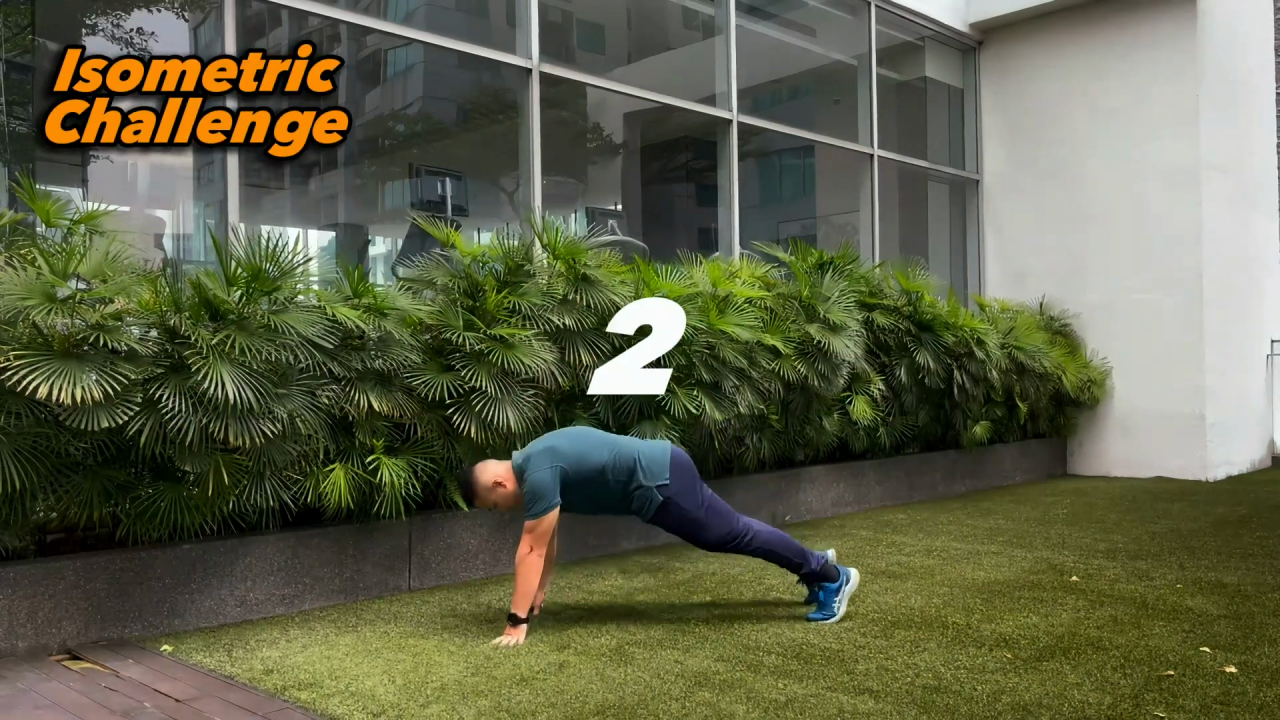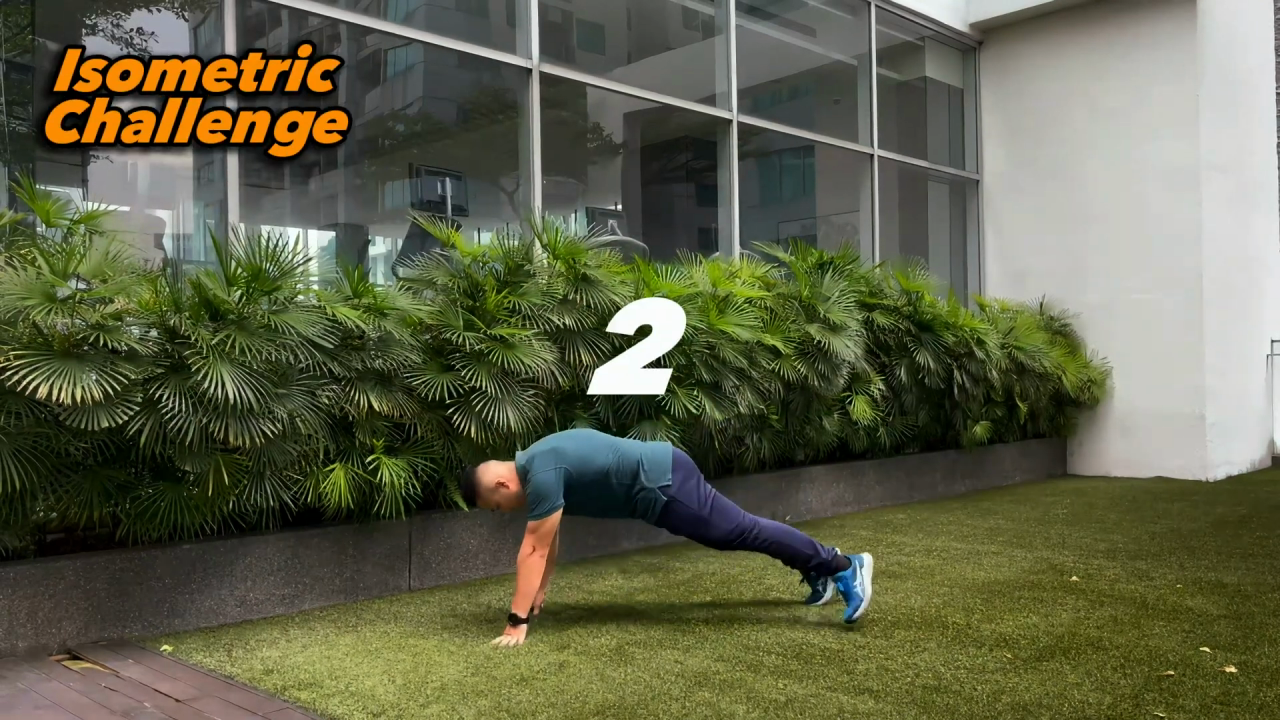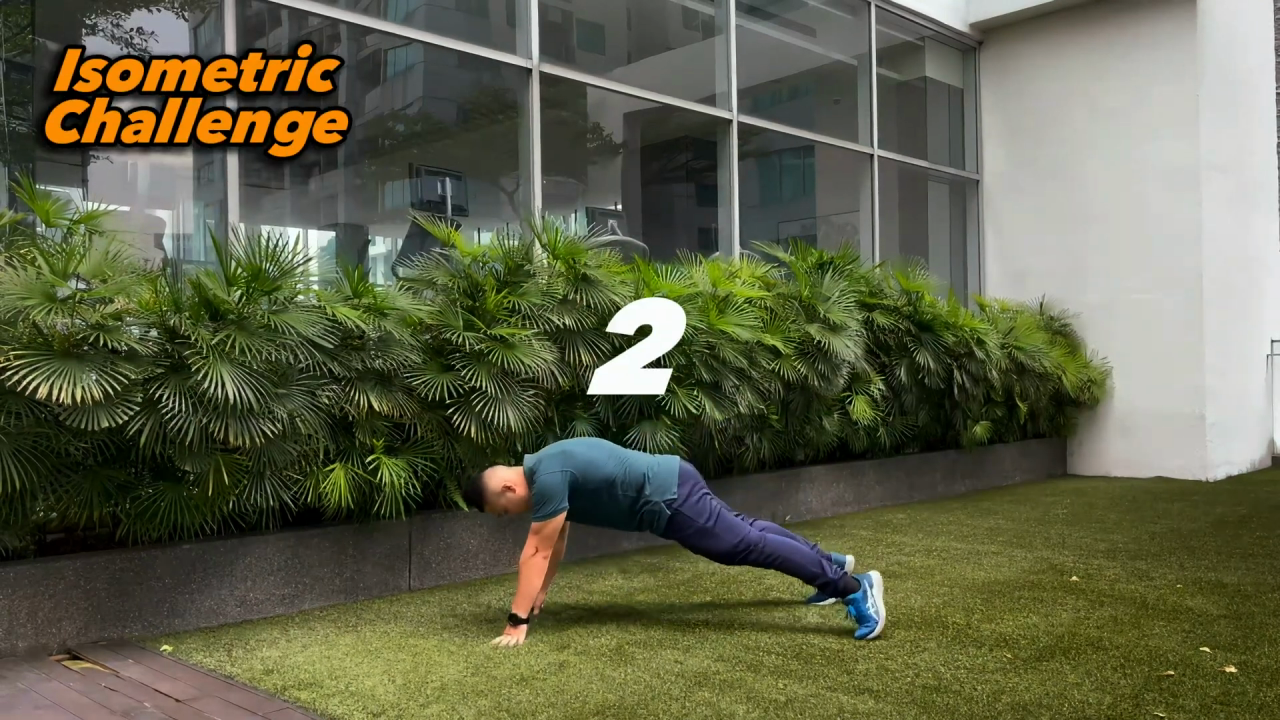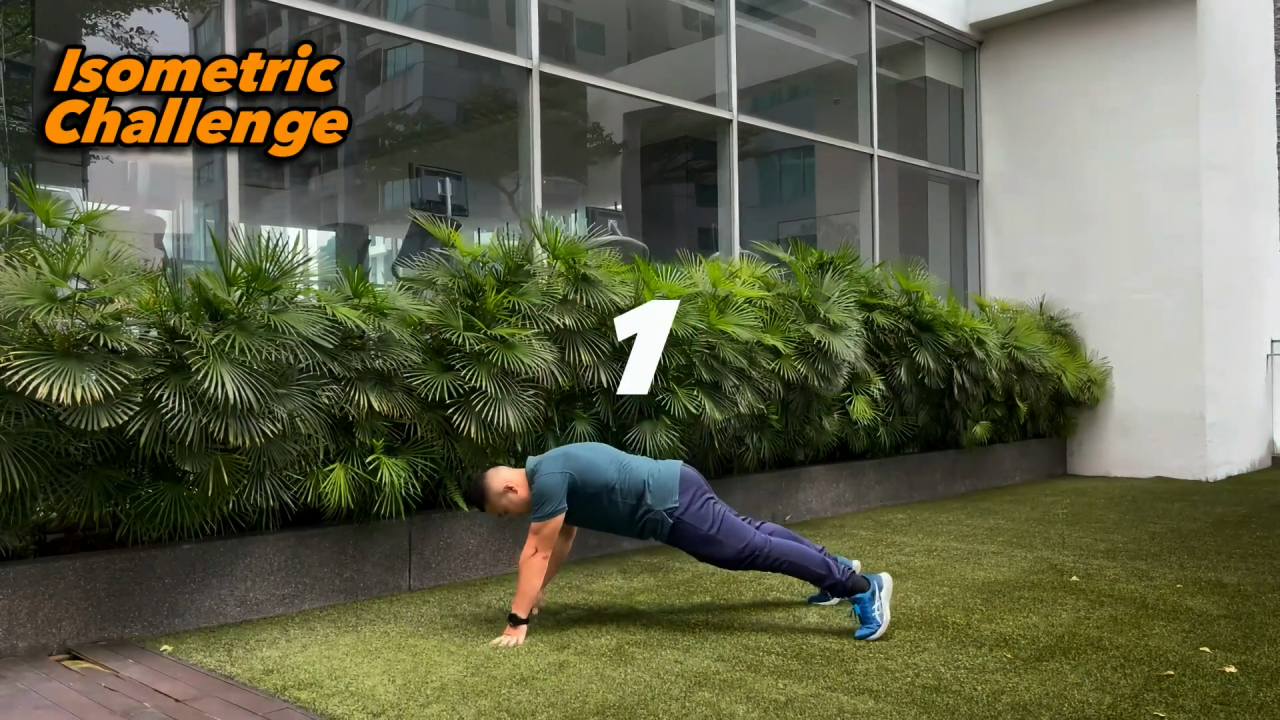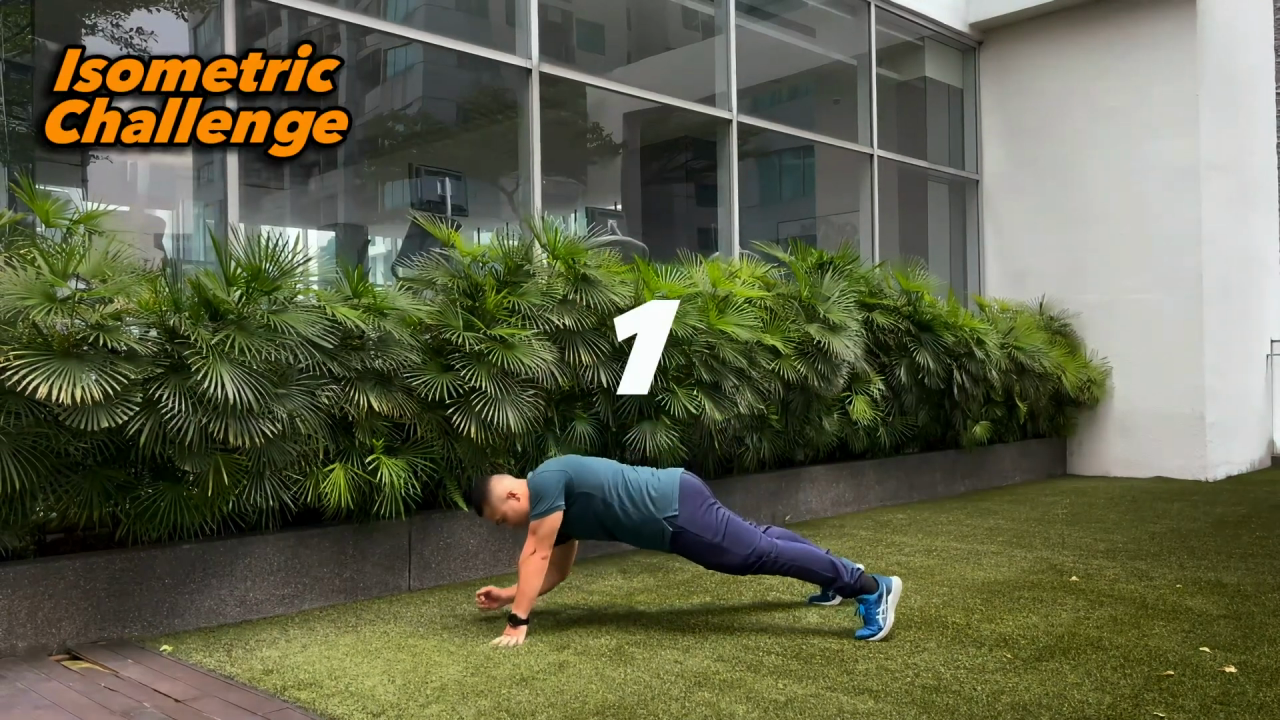
dt=0.2s
person 1, frame 1
left shoulder: (538, 476)
right shoulder: (534, 462)
left elbow: (532, 549)
right elbow: (547, 539)
left wrist: (518, 620)
right wrist: (539, 592)
left hip: (657, 480)
right hip: (657, 468)
left knee: (733, 533)
right knee: (726, 528)
left ankle: (830, 575)
right ankle: (812, 564)
person 1, frame 2
left shoulder: (541, 477)
right shoulder: (537, 462)
left elbow: (534, 550)
right elbow: (549, 541)
left wrist: (518, 621)
right wrist: (539, 592)
left hip: (660, 483)
right hip: (661, 471)
left knee: (738, 532)
right knee: (731, 523)
left ankle: (846, 568)
right ankle: (823, 560)
person 1, frame 3
left shoulder: (547, 479)
right shoulder: (546, 467)
left elbow: (537, 552)
right elbow: (557, 540)
left wrist: (518, 621)
right wrist: (540, 592)
left hip: (668, 496)
right hip: (669, 483)
left knee: (747, 546)
right knee: (743, 529)
left ankle: (855, 588)
right ankle: (830, 562)
person 1, frame 4
left shoulder: (547, 479)
right shoulder: (553, 474)
left elbow: (537, 553)
right elbow: (565, 538)
left wrist: (518, 621)
right wrist: (538, 588)
left hip: (673, 504)
right hip: (673, 487)
left knee: (753, 549)
right knee: (750, 533)
left ankle: (863, 586)
right ankle: (835, 566)
person 1, frame 5
left shoulder: (546, 481)
right shoulder: (559, 503)
left elbow: (536, 555)
right elbow: (557, 567)
left wrist: (518, 621)
right wrist: (509, 595)
left hip: (676, 511)
right hip: (673, 499)
left knee: (760, 554)
right knee: (755, 539)
left ankle: (872, 588)
right ankle: (840, 572)
